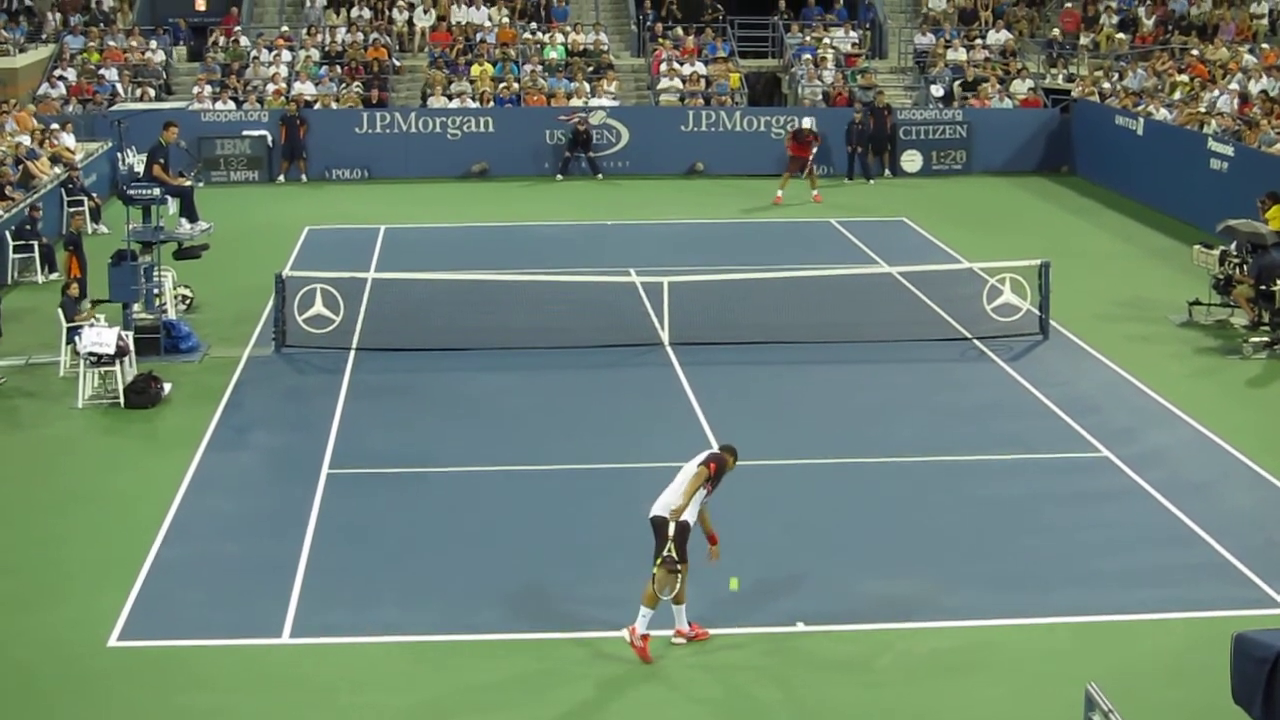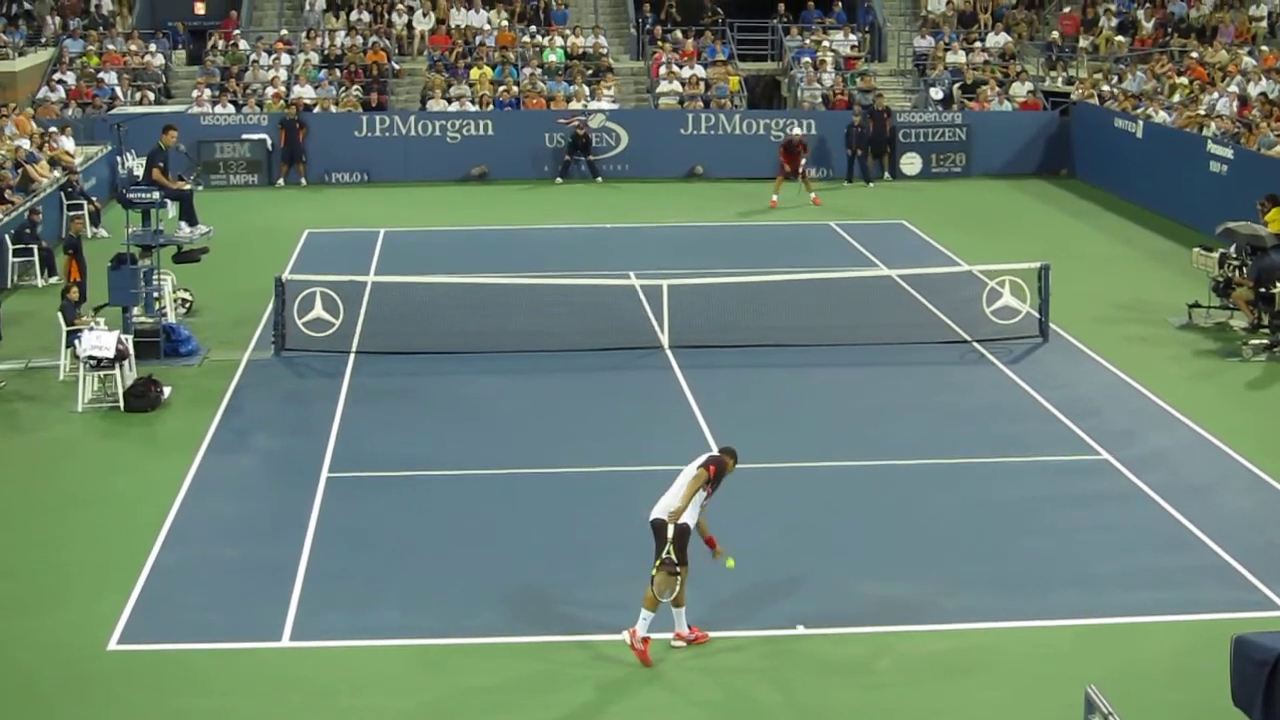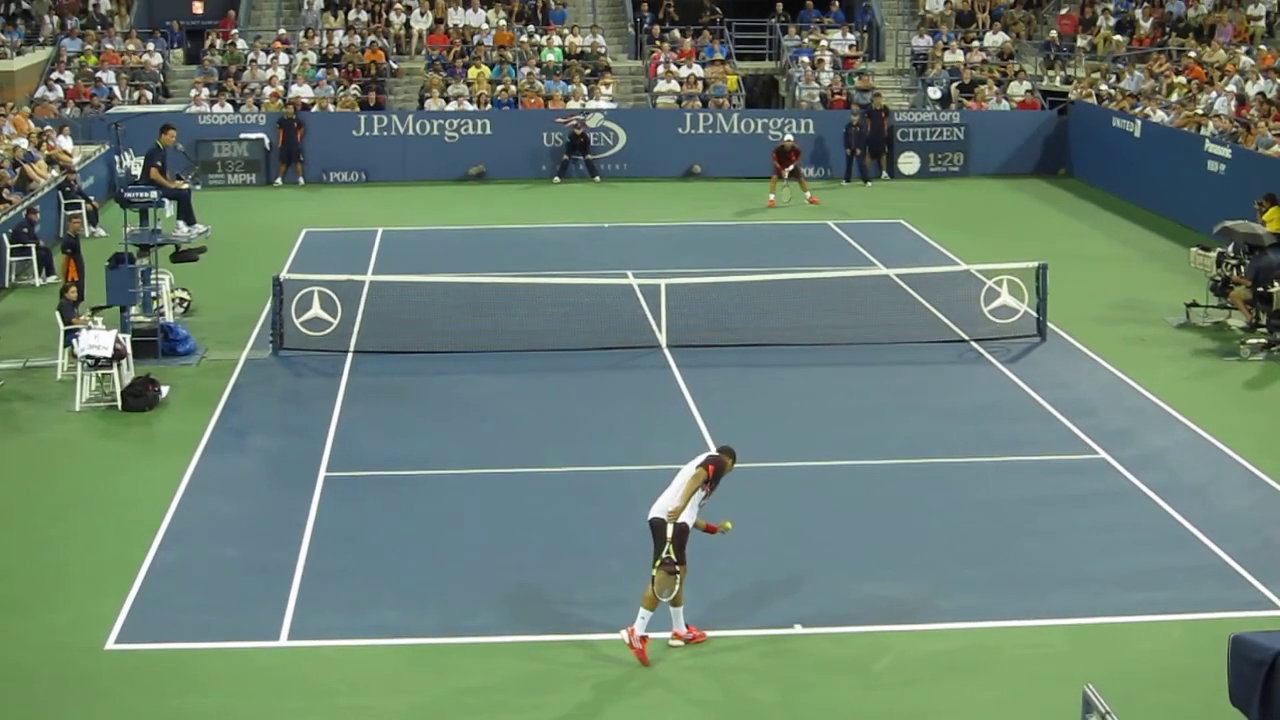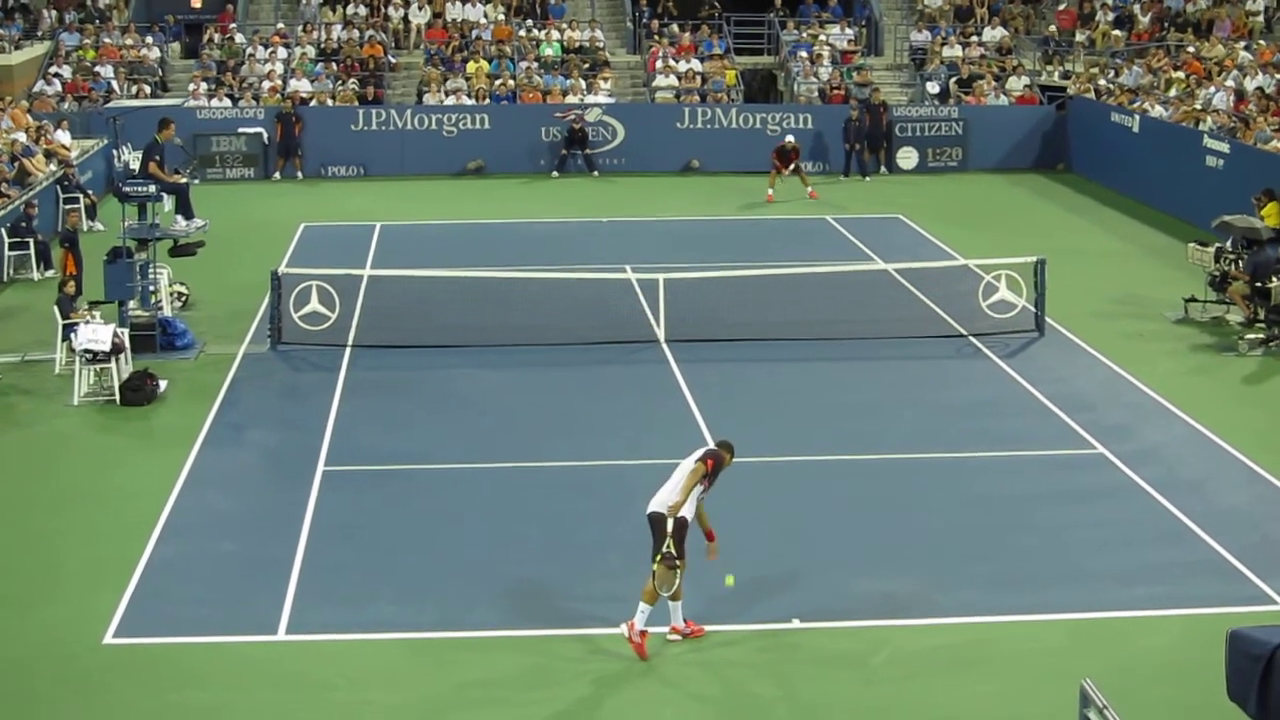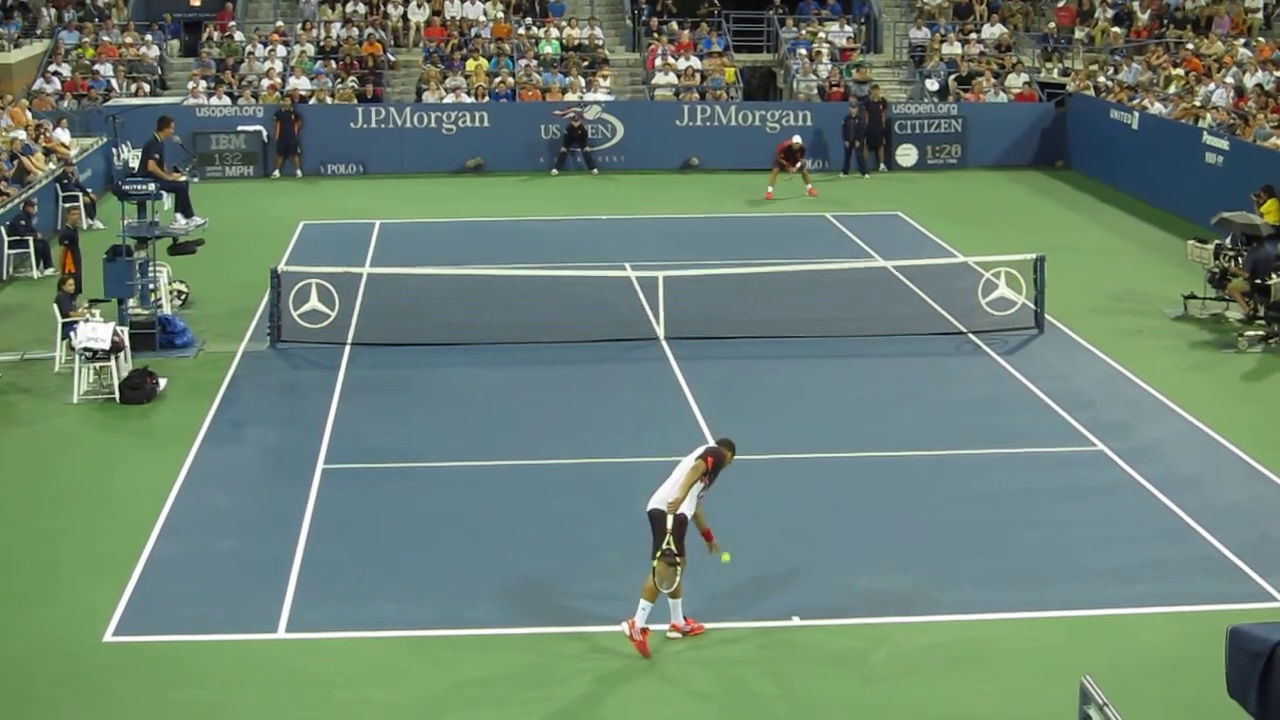
dt=0.2s
person 1, frame 1
left shoulder: (704, 461)
right shoulder: (717, 459)
left elbow: (700, 509)
right elbow: (699, 476)
left wrist: (713, 543)
right wrist: (683, 505)
left hip: (666, 514)
right hip: (672, 516)
left knee: (679, 570)
left ankle: (682, 629)
right ankle: (638, 631)
person 1, frame 2
left shoulder: (705, 463)
right shoulder: (717, 461)
left elbow: (696, 516)
right elbow: (698, 478)
left wrist: (712, 545)
right wrist: (682, 506)
left hip: (666, 517)
right hip: (673, 519)
left knee: (679, 573)
left ankle: (682, 632)
right ankle: (638, 634)
person 1, frame 3
left shoulder: (704, 463)
right shoulder: (716, 461)
left elbow: (691, 516)
right elbow: (697, 477)
left wrist: (715, 529)
right wrist: (681, 505)
left hip: (664, 516)
right hip: (671, 518)
left knee: (678, 573)
left ankle: (680, 631)
right ankle: (636, 632)
person 1, frame 4
left shoulder: (702, 458)
right shoulder: (714, 455)
left elbow: (697, 507)
right elbow: (696, 472)
left wrist: (711, 539)
right wrist: (681, 500)
left hip: (661, 510)
right hip: (670, 512)
left knee: (676, 567)
left ankle: (678, 625)
right ankle: (636, 627)
person 1, frame 5
left shoulder: (703, 456)
right shoulder: (715, 453)
left elbow: (694, 508)
right elbow: (696, 469)
left wrist: (708, 537)
right wrist: (680, 497)
left hip: (662, 508)
right hip: (669, 510)
left knee: (676, 564)
left ankle: (678, 623)
right ankle: (637, 624)
